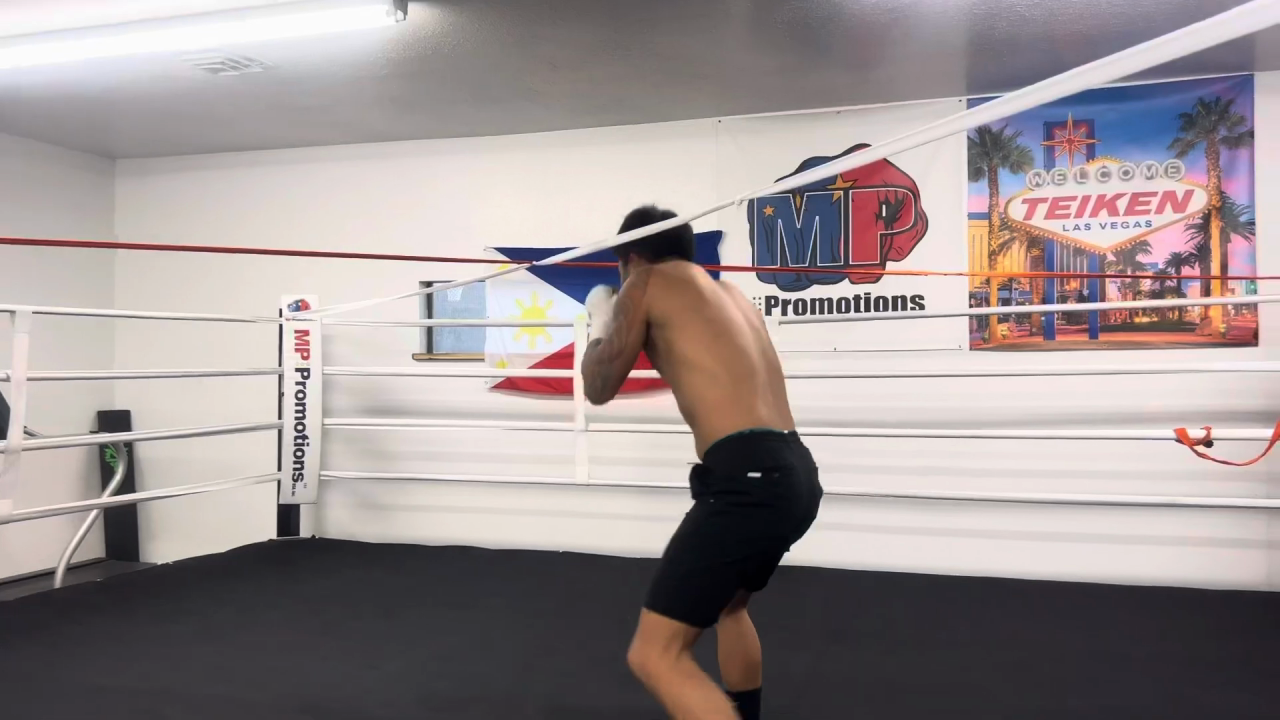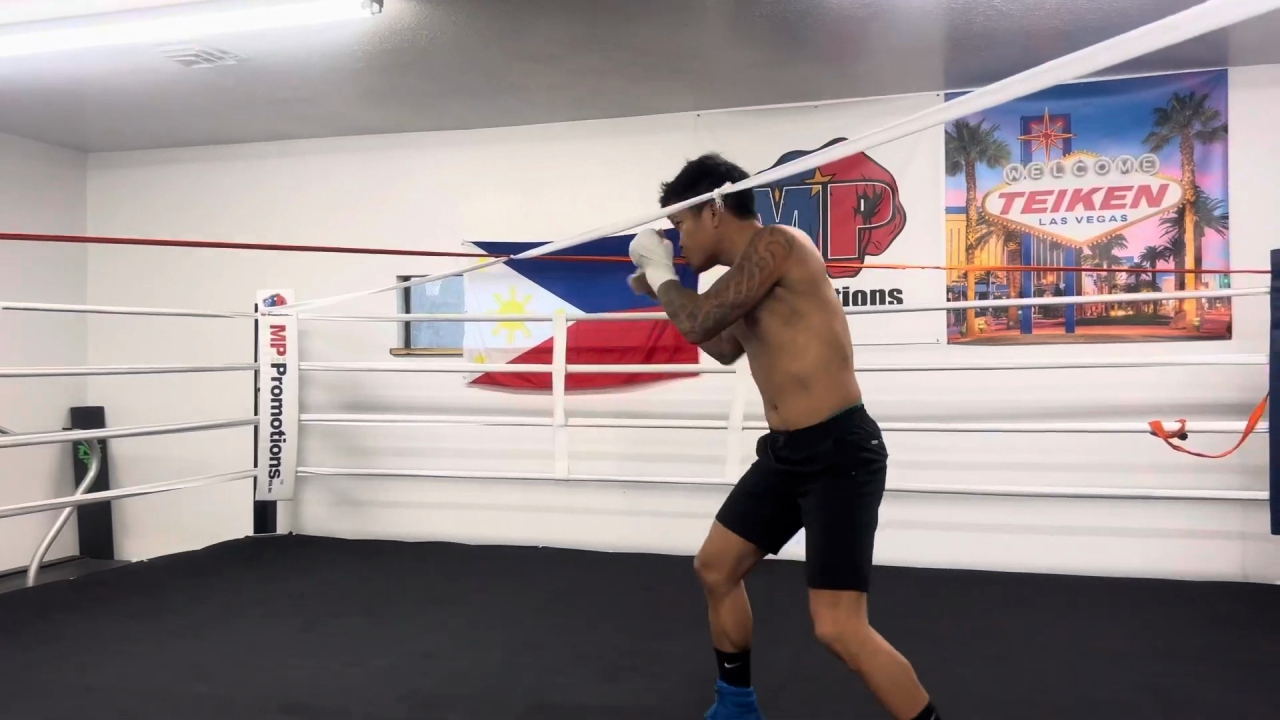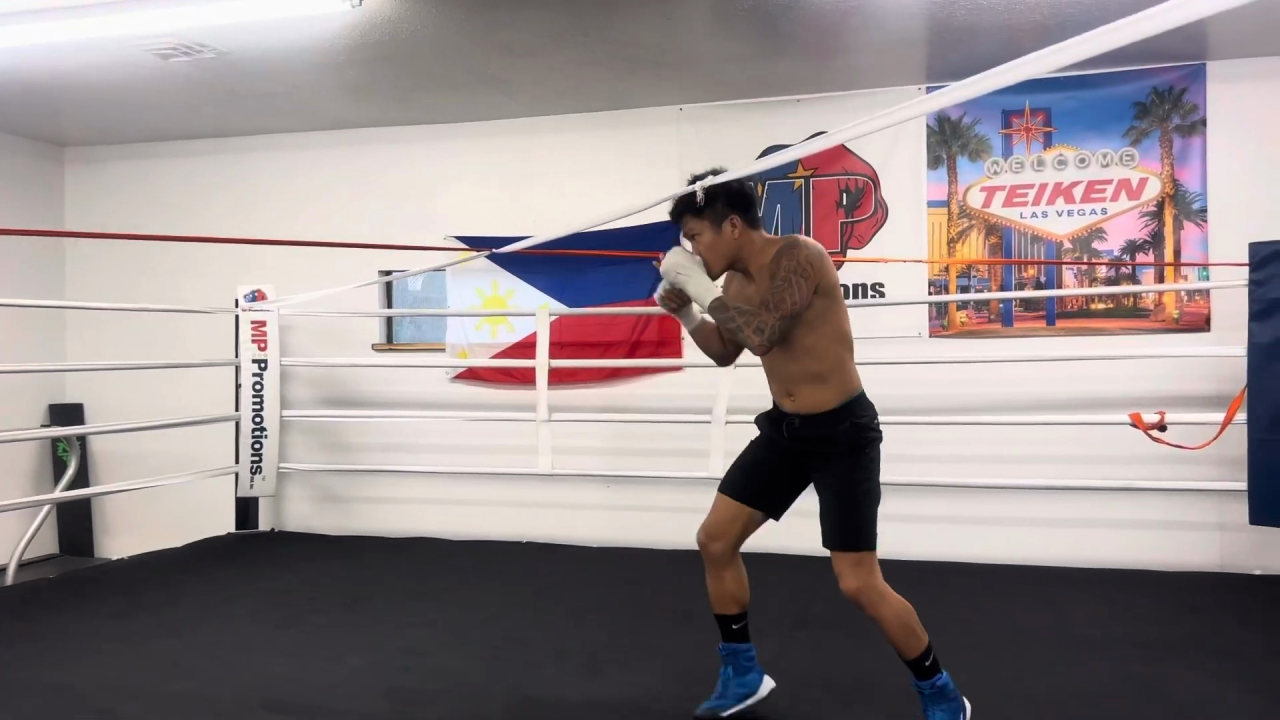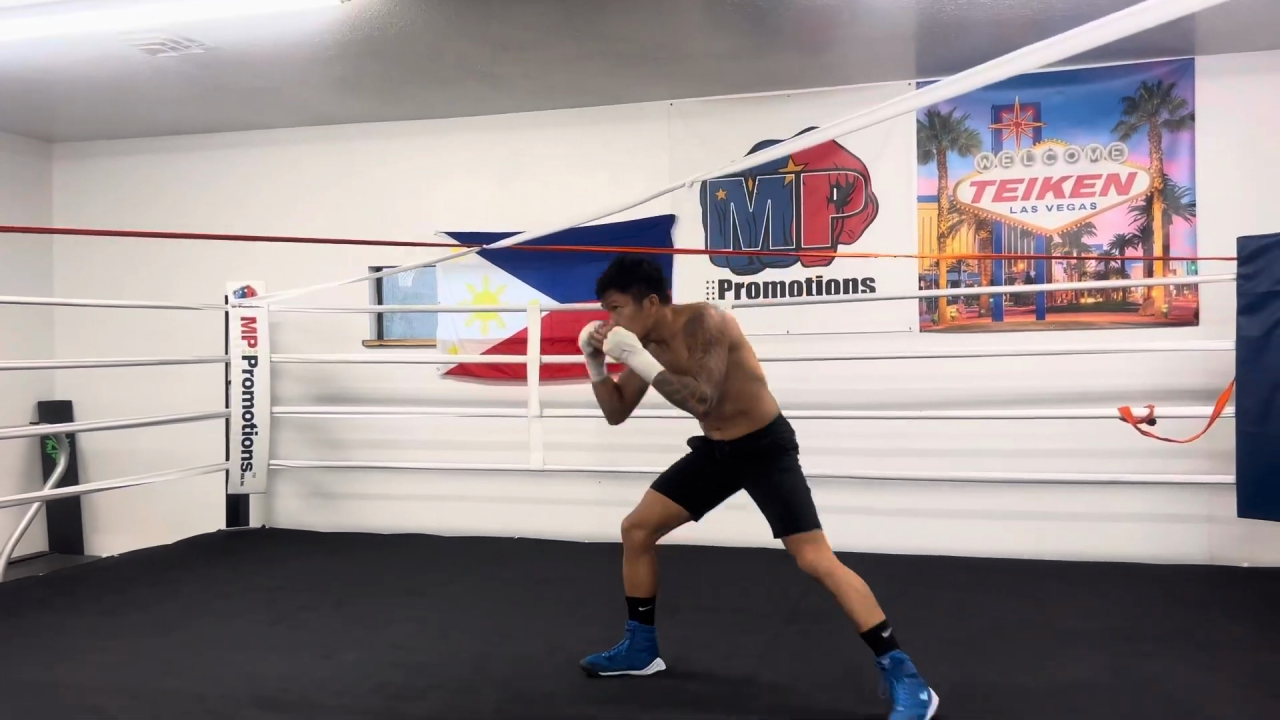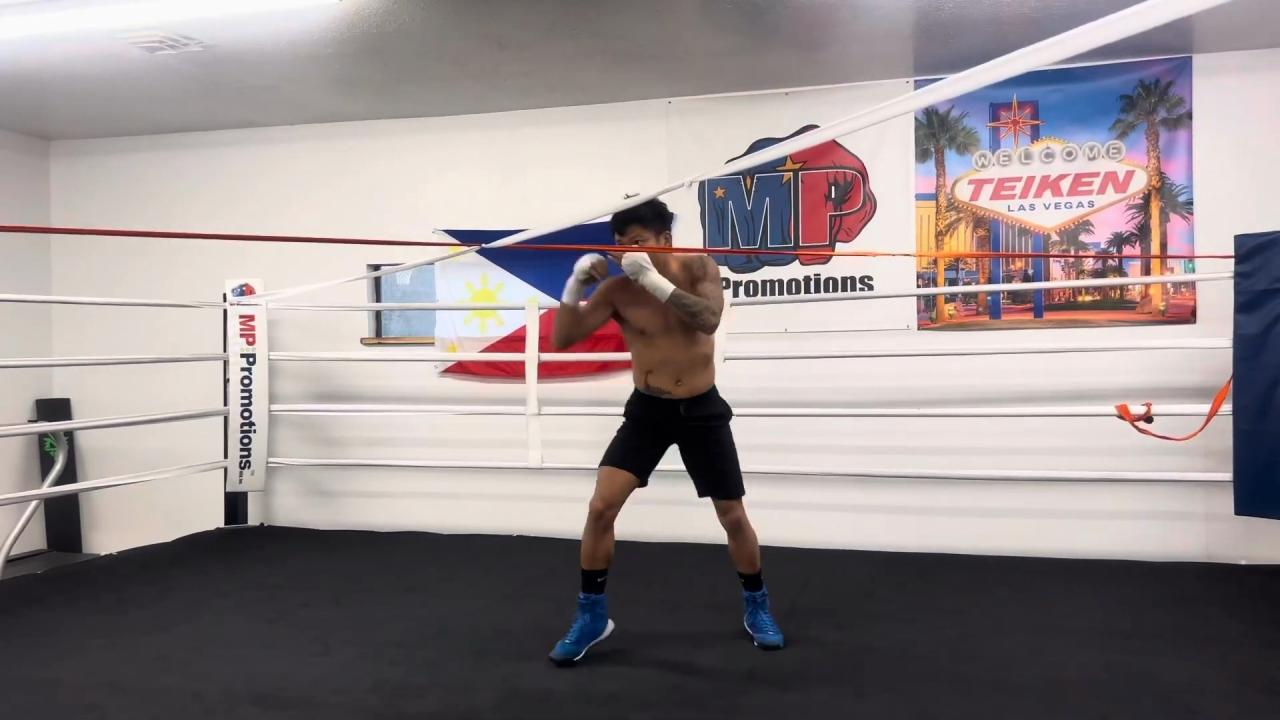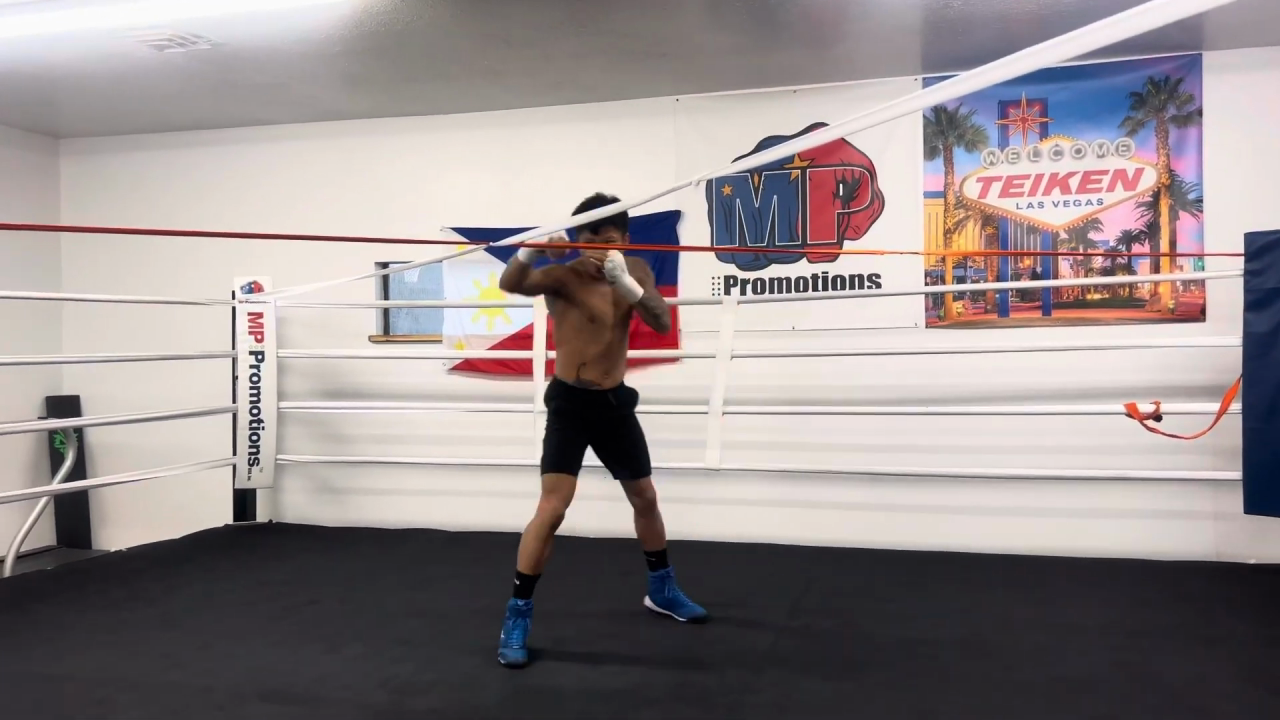
dt=0.4s
person 1, frame 1
left shoulder: (648, 283)
right shoulder: (731, 293)
left elbow: (599, 388)
left wrist: (599, 323)
left hip: (747, 479)
right hip: (794, 474)
left knee: (656, 657)
right knee: (725, 601)
person 1, frame 2
left shoulder: (774, 244)
right shoulder: (747, 266)
left elbow: (698, 324)
right elbow: (725, 347)
left wrist: (659, 270)
right wrist: (661, 285)
left hip: (843, 452)
right hip: (786, 453)
left knee: (838, 629)
right knee: (714, 570)
person 1, frame 3
left shoulder: (801, 256)
right shoulder: (741, 277)
left elbow: (761, 332)
right elbow: (725, 350)
left wrist: (700, 284)
right wrist: (685, 309)
left hip: (846, 430)
right hip: (787, 429)
left knee: (858, 584)
right knee: (714, 540)
right ankle: (741, 673)
person 1, frame 4
left shoulder: (706, 322)
right shoulder: (647, 343)
left elbow: (702, 402)
right elbow: (615, 414)
left wrist: (639, 360)
right wrist: (594, 364)
left hip: (767, 447)
right hip: (716, 450)
left knee: (818, 561)
right knee: (636, 529)
left ankle: (904, 678)
right ankle: (640, 648)
person 1, frame 5
left shoulder: (698, 269)
right shoulder: (616, 289)
left elbow: (708, 321)
right elbow: (563, 340)
left wrist: (654, 279)
right wrist: (574, 286)
left hip: (702, 410)
right hip: (647, 410)
left knee: (734, 519)
right knee: (601, 508)
left ankle: (756, 607)
right ankle: (591, 616)
person 1, frame 6
left shoulder: (636, 270)
right shoulder: (562, 276)
left elbow: (662, 323)
right elbow: (511, 284)
left wrist: (625, 280)
right wrist: (532, 250)
left hip: (615, 400)
right hip: (571, 402)
left knee: (645, 498)
right knee: (551, 509)
left ankle: (663, 589)
right ankle: (517, 616)
